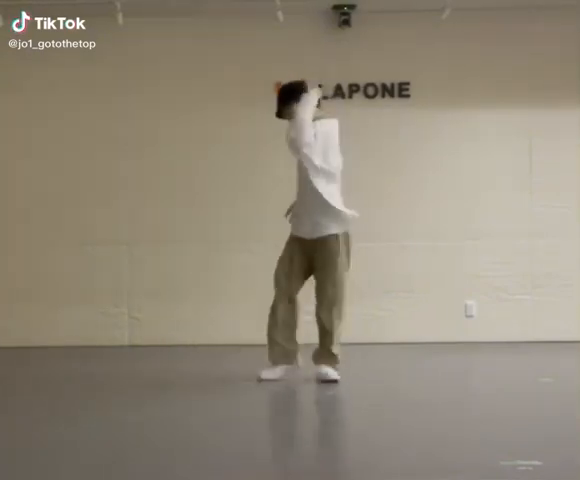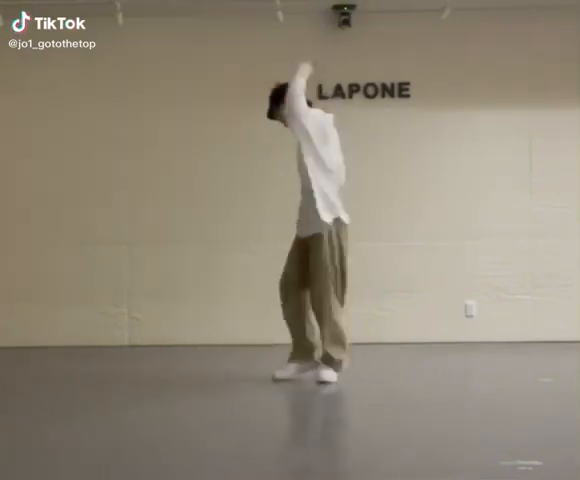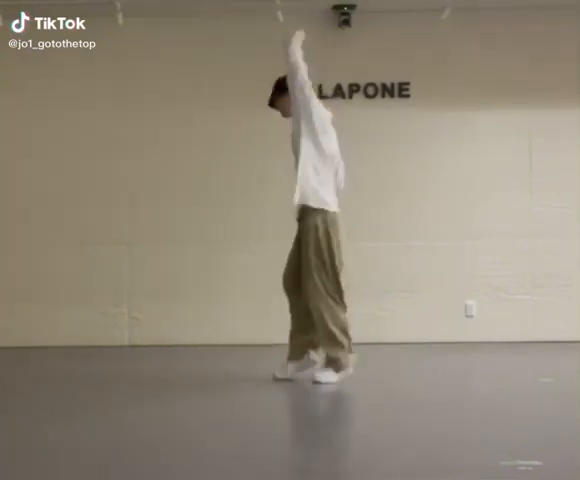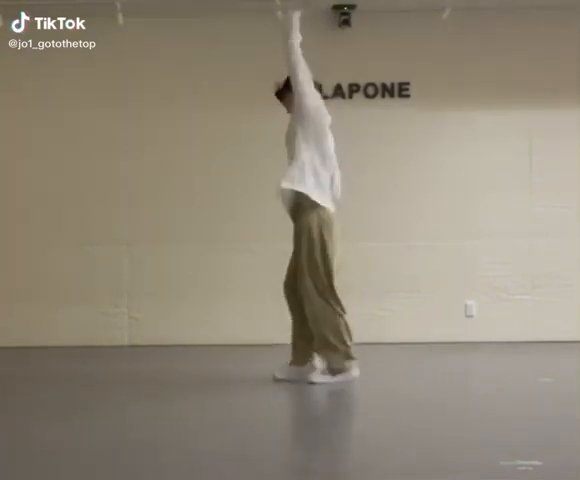
dt=0.1s
person 1, frame 1
left shoulder: (325, 128)
right shoulder: (313, 133)
left elbow: (299, 142)
left wrist: (308, 101)
left hip: (331, 229)
right hip: (303, 229)
left knee: (329, 299)
right knee: (284, 291)
left ankle: (326, 360)
right ankle: (283, 358)
person 1, frame 2
left shoulder: (320, 122)
right shoulder: (312, 126)
left elbow: (294, 106)
left wrist: (300, 76)
left hip: (327, 224)
right hip: (308, 225)
left knee: (326, 296)
right knee: (290, 288)
left ankle: (331, 360)
right ankle: (304, 356)
person 1, frame 3
left shoulder: (315, 113)
right shoulder: (313, 122)
left elbow: (298, 81)
right elbow: (338, 175)
left wrist: (294, 48)
left hip: (319, 212)
right hip: (312, 211)
left knee: (323, 289)
right knee: (296, 284)
left ankle: (340, 359)
right ankle: (303, 354)
person 1, frame 4
left shoulder: (313, 114)
right shoulder: (311, 124)
left elbow: (300, 75)
left wrist: (292, 34)
left hip: (313, 211)
right hip: (309, 209)
left knee: (318, 291)
right knee: (296, 289)
left ankle: (342, 363)
right ankle: (305, 361)
